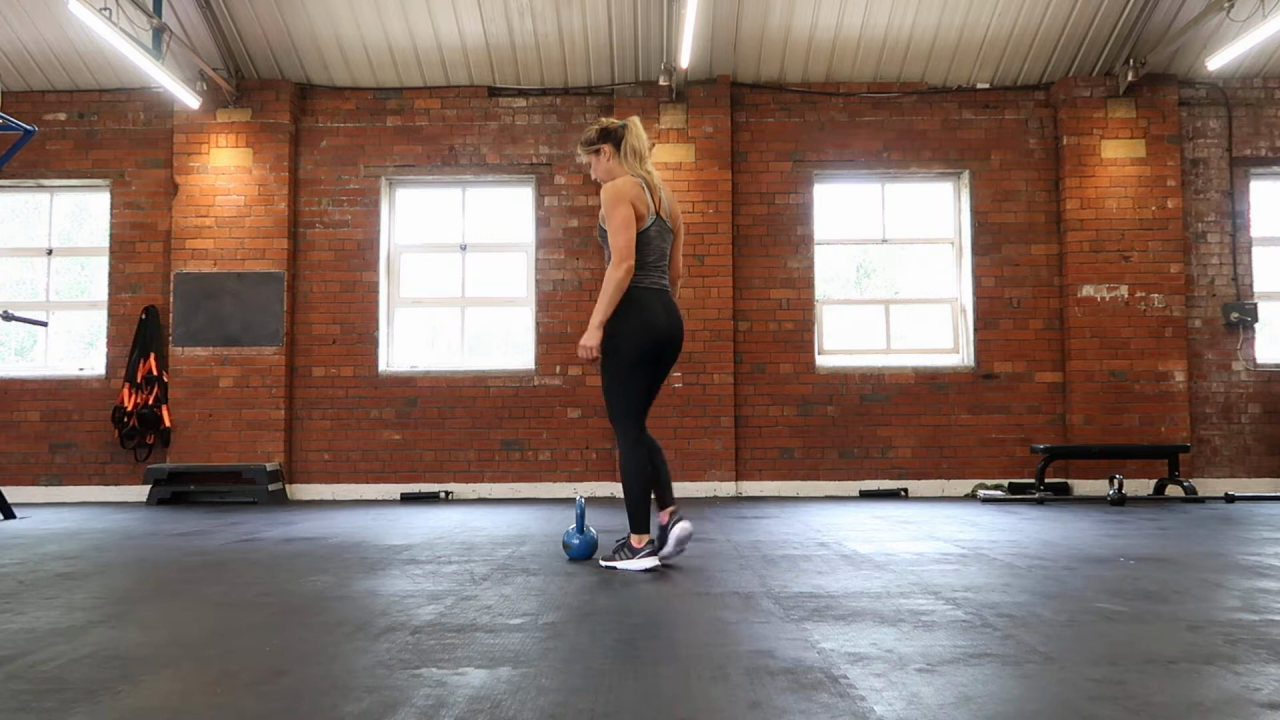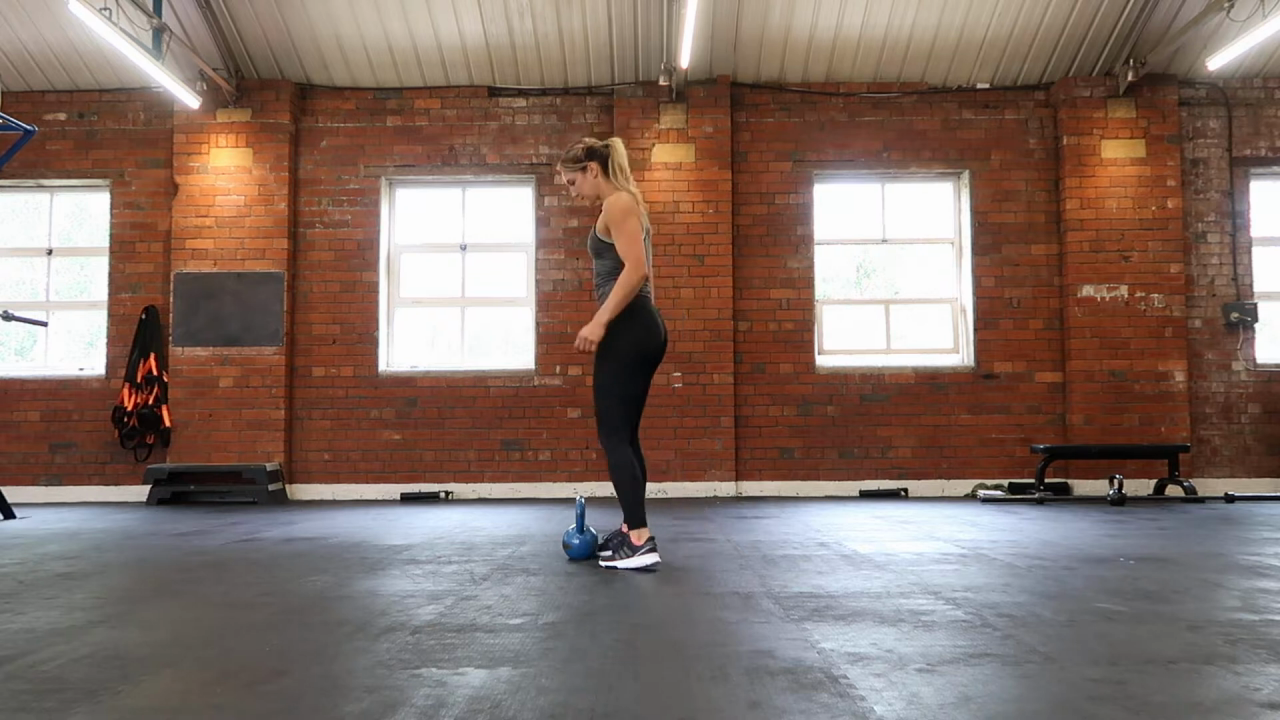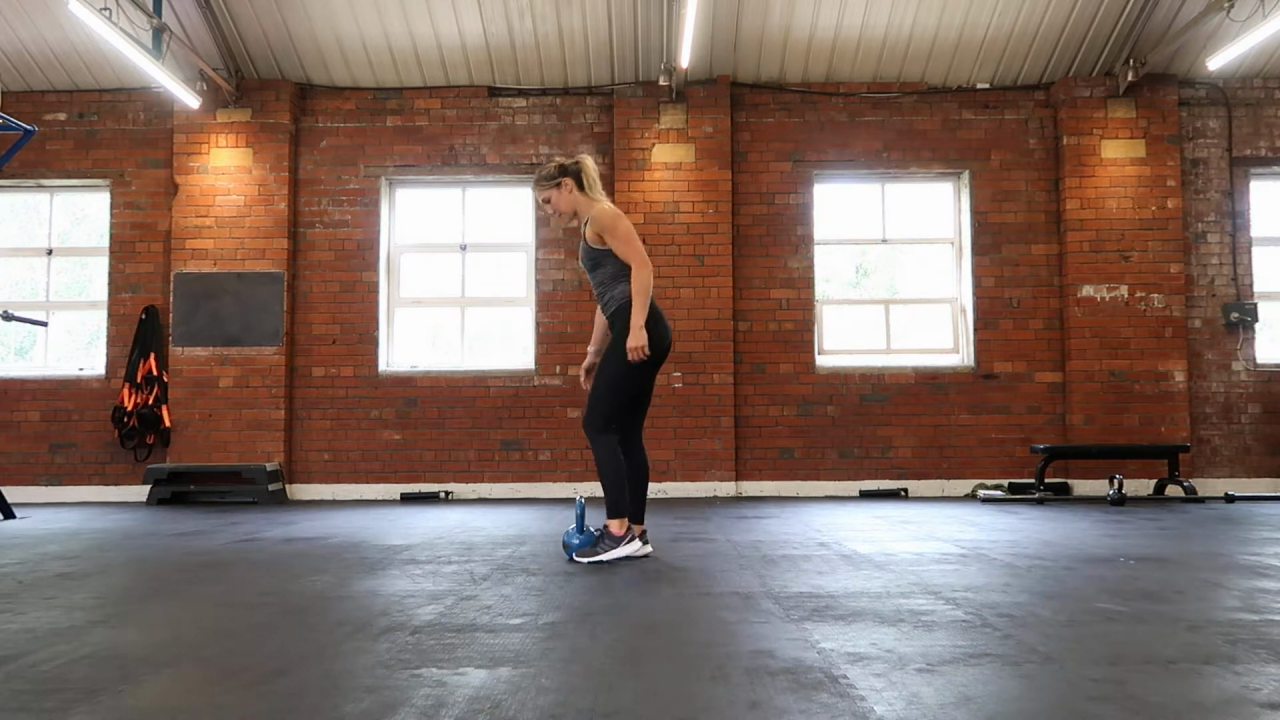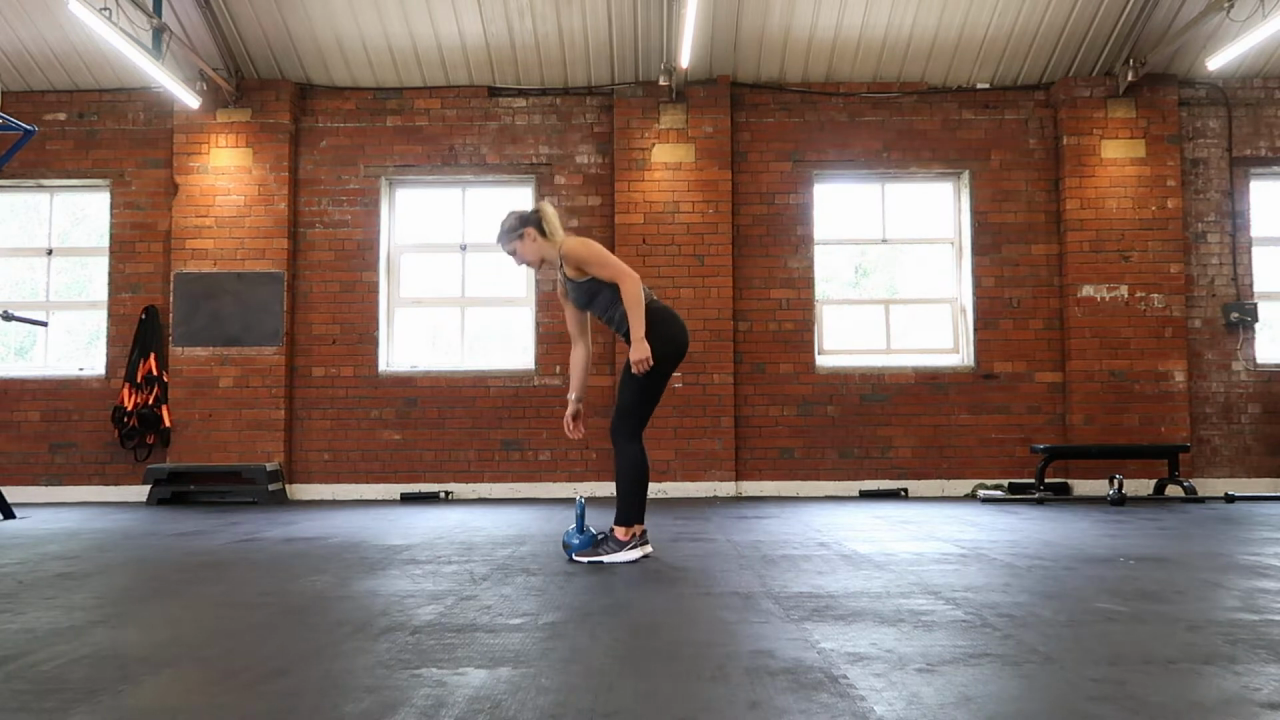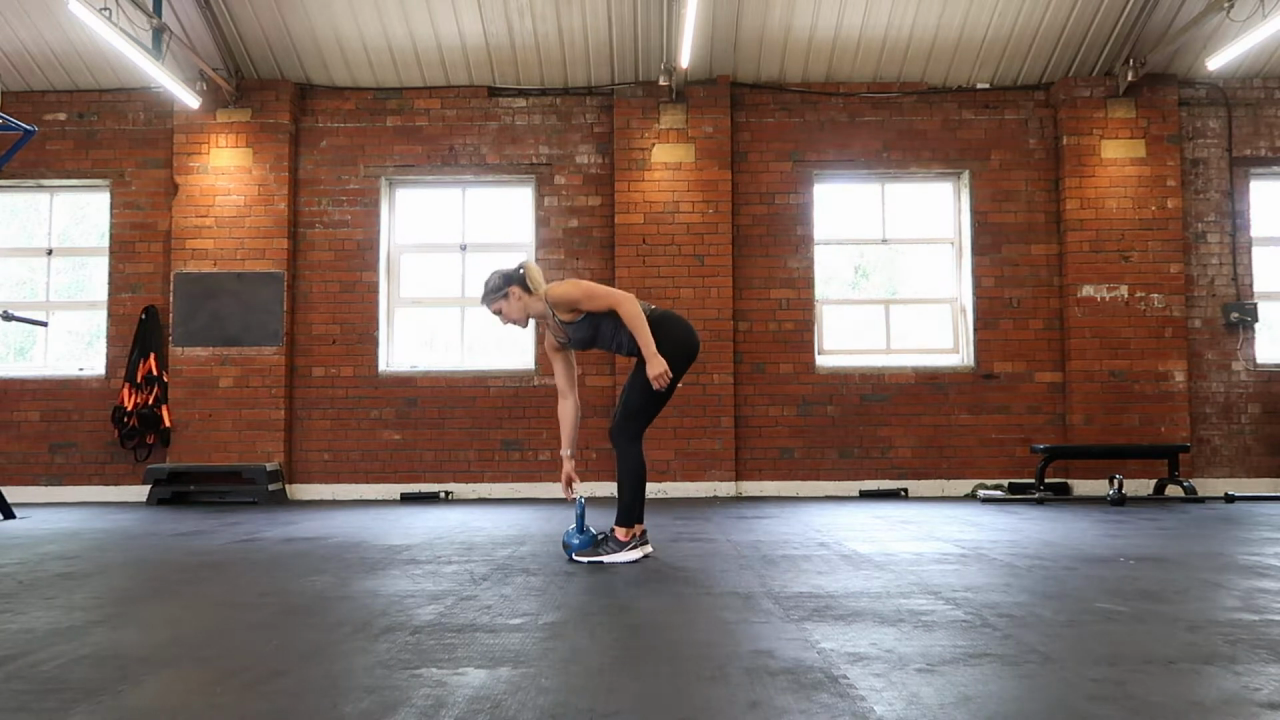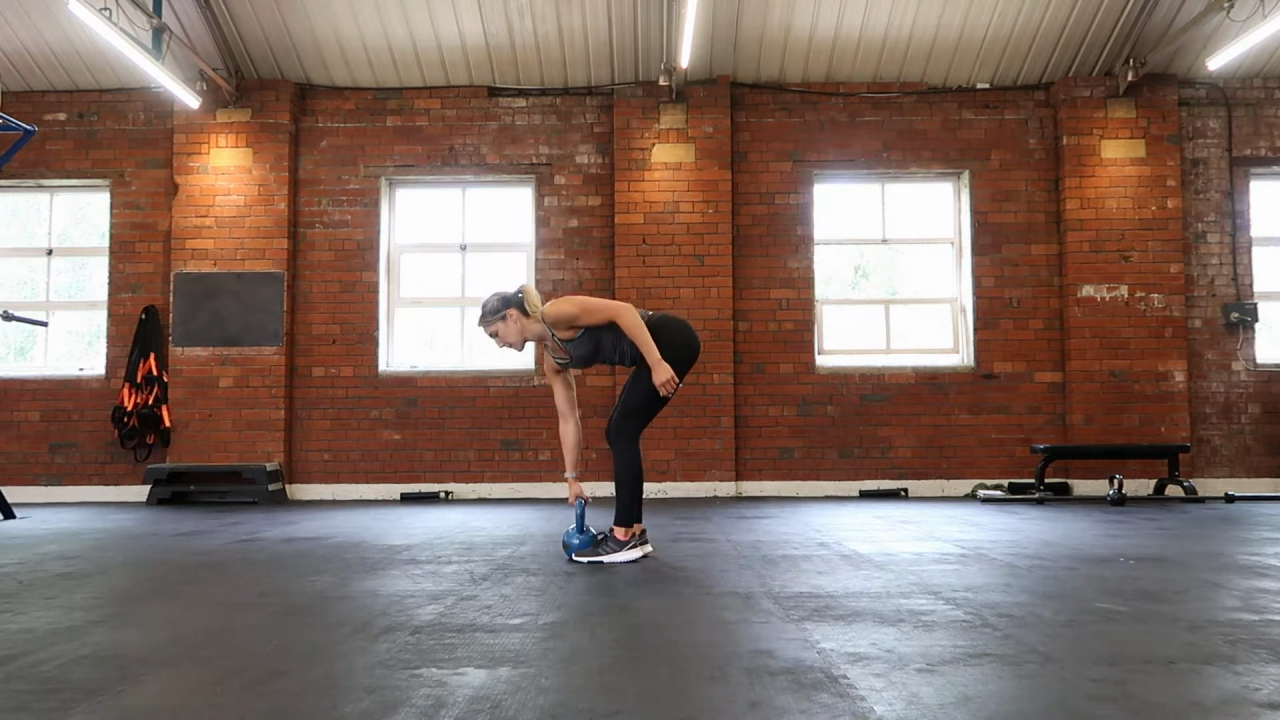
dt=0.3s
person 1, frame 1
left shoulder: (617, 190)
right shoulder: (664, 196)
left elbow: (622, 262)
left wrist: (595, 326)
left hip: (634, 317)
right hip: (668, 318)
left knee: (627, 430)
right knee: (635, 425)
left ankle: (640, 543)
right ankle: (669, 514)
person 1, frame 2
left shoulder: (618, 204)
right shoulder: (626, 207)
left elbow: (636, 269)
left wrist: (598, 321)
left hip: (626, 327)
right hip: (643, 327)
left knee: (613, 433)
right knee: (624, 433)
left ankle: (641, 539)
right ankle: (634, 531)
person 1, frame 3
left shoulder: (602, 215)
right shoulder: (591, 225)
left elbow: (642, 268)
left wrist: (637, 327)
right wrist: (593, 352)
left hip: (638, 331)
right hip: (630, 331)
left knee: (598, 426)
right knee: (627, 434)
left ankle: (620, 530)
right ankle: (634, 532)
person 1, frame 4
left shoulder: (571, 249)
right shoulder: (562, 284)
left elbow: (629, 278)
right elbow: (580, 342)
left wrist: (638, 340)
right wrist: (575, 398)
left hip: (658, 333)
right hip: (653, 336)
left knee: (624, 431)
right knee: (627, 432)
left ankle: (625, 537)
right ankle: (635, 531)
person 1, frame 5
left shoulder: (559, 294)
right shoulder: (553, 337)
left elbow: (625, 300)
right elbow: (567, 396)
left wrist: (651, 356)
right wrist: (567, 455)
left hip: (669, 340)
right hip: (656, 348)
left knee: (626, 432)
right knee: (622, 433)
left ankle: (625, 537)
right ankle: (635, 531)
person 1, frame 6
left shoulder: (555, 313)
right shoulder: (552, 358)
left elbow: (623, 310)
right elbow: (568, 419)
left wrist: (657, 364)
right wrist: (572, 479)
left hip: (671, 342)
right hip: (656, 350)
left knee: (623, 432)
right knee: (619, 433)
left ankle: (624, 537)
right ankle: (633, 531)
